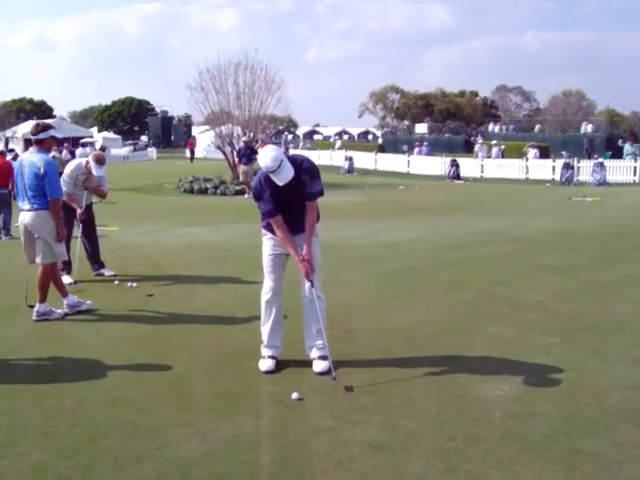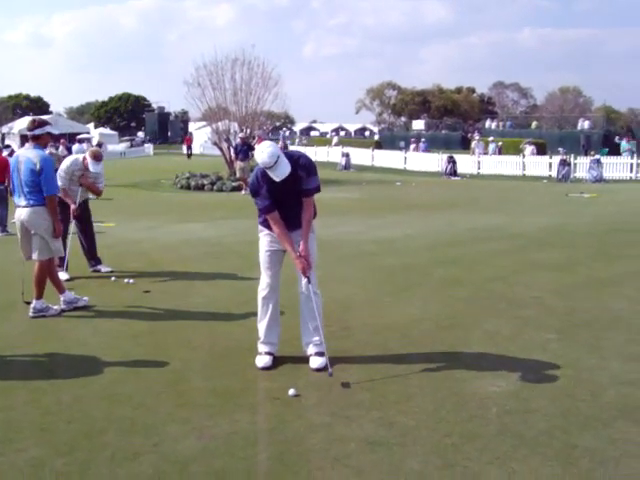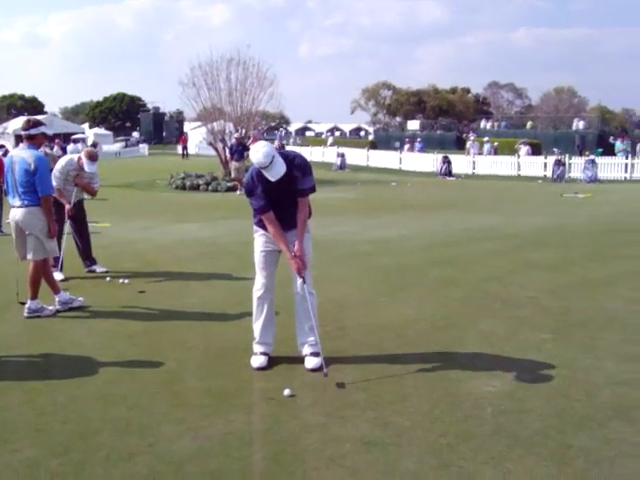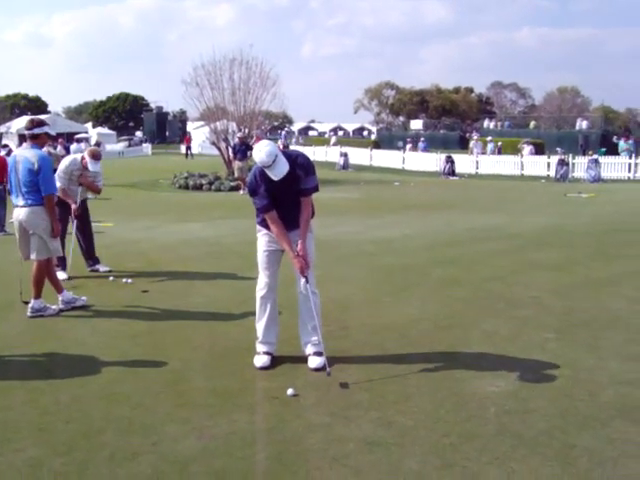
dt=0.1s
person 1, frame 1
left shoulder: (307, 167)
right shoulder: (261, 185)
left elbow: (312, 208)
right elbow: (279, 226)
left wrist: (307, 246)
right wrist: (297, 259)
left hip: (305, 233)
right hip: (275, 236)
left knee: (312, 290)
right knee: (271, 291)
left ankle: (318, 350)
right ankle: (270, 350)
person 1, frame 2
left shoulder: (303, 164)
right shoulder: (257, 181)
left elbow: (308, 204)
right elbow: (275, 222)
left wrist: (304, 243)
right wrist: (294, 256)
left hip: (302, 229)
right hip: (271, 232)
left knee: (309, 286)
right knee: (268, 287)
left ankle: (315, 346)
right ankle: (266, 347)
person 1, frame 3
left shoulder: (299, 164)
right shoulder: (252, 181)
left elbow: (303, 204)
right elbow: (270, 222)
left wrist: (299, 243)
right wrist: (289, 256)
left hip: (297, 229)
right hip: (266, 233)
left knee: (304, 286)
right knee: (263, 287)
left ankle: (310, 346)
right ankle: (262, 347)
person 1, frame 4
left shoulder: (302, 163)
right shoulder: (255, 180)
left elbow: (306, 204)
right elbow: (273, 221)
left wrist: (301, 242)
right wrist: (292, 256)
left hip: (299, 229)
right hip: (269, 232)
left knee: (307, 286)
right knee: (266, 287)
left ankle: (313, 346)
right ankle: (265, 346)
person 2, frame 1
left shoulder: (20, 161)
right shoulder: (47, 162)
left elbow: (18, 192)
right elbow: (53, 199)
right wrist: (60, 225)
left hip: (24, 216)
right hip: (42, 216)
left knee: (50, 261)
right knee: (46, 263)
left ankle: (69, 301)
right ankle: (41, 308)
person 2, frame 2
left shoulder: (16, 157)
right shoulder: (43, 158)
left elbow: (14, 189)
right elbow: (50, 195)
right wrist: (57, 221)
left hip: (20, 212)
right hip: (39, 212)
left knee: (47, 257)
right knee: (43, 259)
left ankle: (66, 297)
right ankle: (38, 305)
person 2, frame 3
left shoulder: (10, 157)
right shoulder: (38, 158)
left elbow: (8, 189)
right elbow: (44, 195)
right wrist: (51, 221)
left hip: (15, 212)
right hip: (34, 212)
left knee: (42, 258)
right knee: (38, 259)
left ankle: (61, 298)
right ankle: (32, 305)
person 2, frame 4
left shoulder: (13, 156)
right shoulder: (41, 158)
left elbow: (12, 188)
right elbow: (48, 195)
right wrist: (55, 221)
left hip: (19, 212)
right hip: (37, 212)
left knee: (45, 257)
right knee: (42, 259)
left ankle: (64, 297)
right ankle: (36, 305)
person 3, frame 1
left shoulder: (100, 172)
right shoulder: (73, 167)
left elbow: (103, 195)
right elbow: (66, 192)
left wrist: (92, 187)
right wrist: (77, 208)
left hip: (86, 204)
right hip: (67, 204)
left knee: (91, 236)
right knee: (65, 238)
left ankle: (98, 267)
right ankle: (65, 272)
person 3, frame 2
left shoulder: (97, 168)
right shoulder: (70, 163)
left elbow: (99, 192)
right elbow: (61, 187)
left wrist: (88, 183)
right wrist: (71, 204)
left hip: (81, 200)
right hip: (62, 200)
left knee: (88, 232)
right knee: (61, 234)
left ankle: (95, 263)
right ankle: (61, 269)
person 3, frame 3
left shoulder: (92, 169)
right shoulder: (65, 163)
left elbow: (94, 192)
right elbow: (56, 187)
left wrist: (83, 183)
right wrist: (66, 204)
left hip: (76, 201)
right hip: (57, 200)
left knee: (83, 232)
right knee: (56, 234)
left ankle: (90, 263)
right ankle: (57, 269)
person 3, frame 4
left shoulder: (95, 168)
right shoulder: (68, 163)
left elbow: (98, 190)
right elbow: (60, 188)
left wrist: (87, 182)
right wrist: (72, 204)
left hip: (80, 200)
right hip: (61, 200)
left knee: (86, 232)
right knee: (59, 233)
left ankle: (93, 263)
right ankle: (60, 268)
